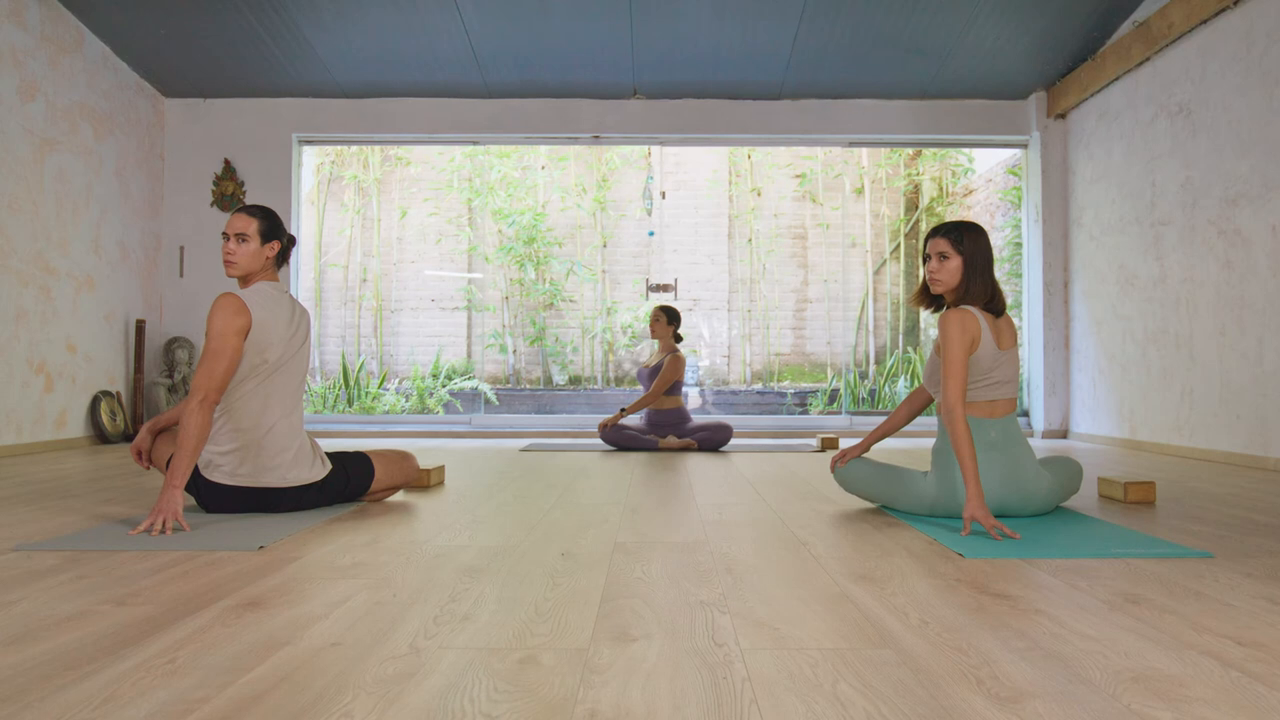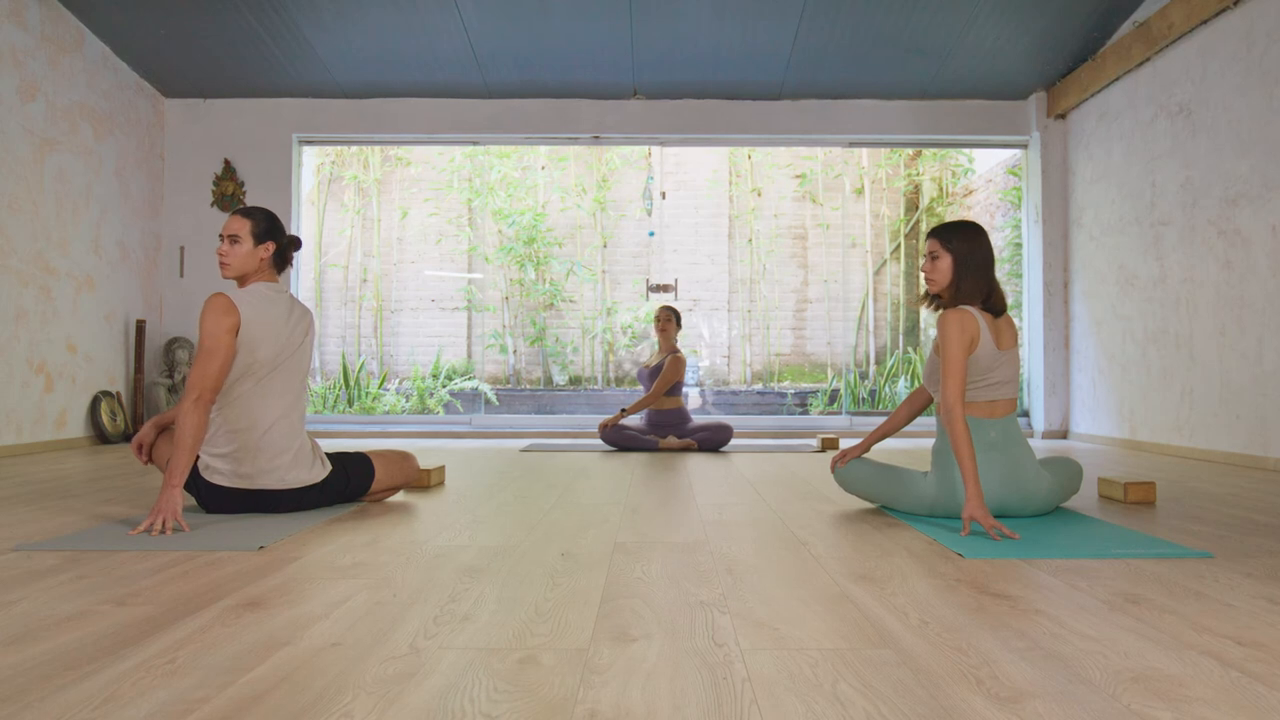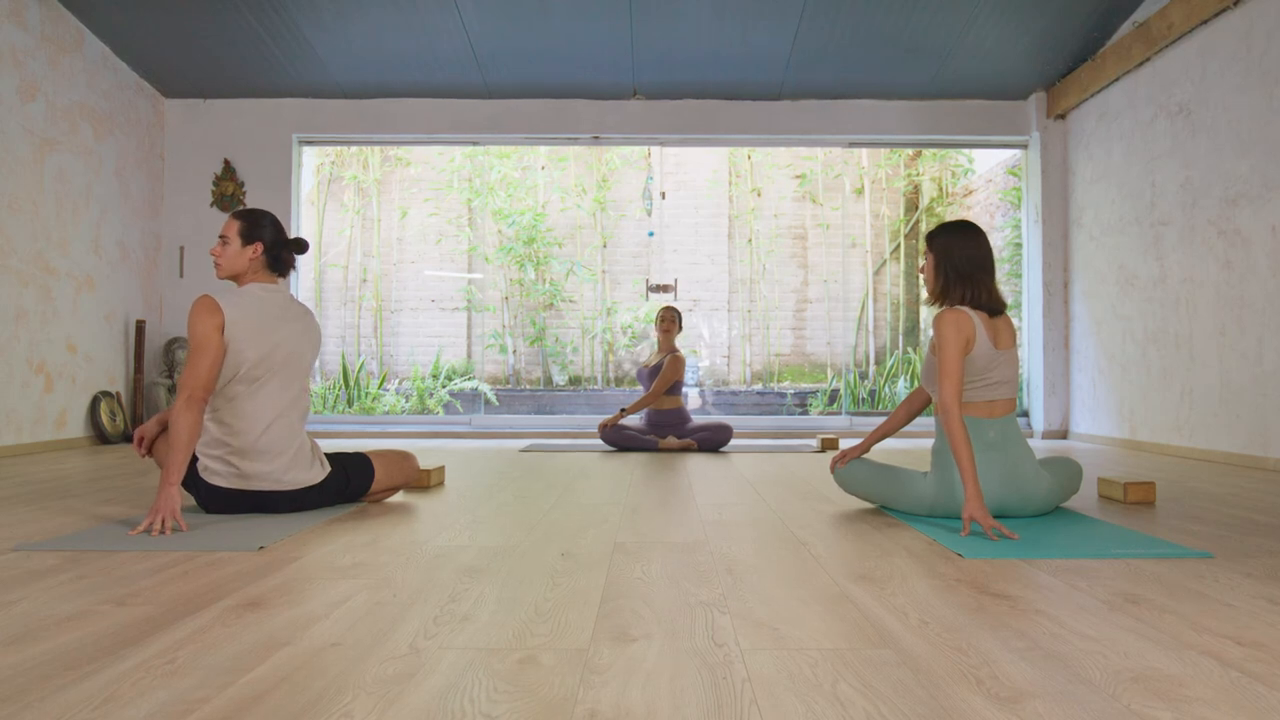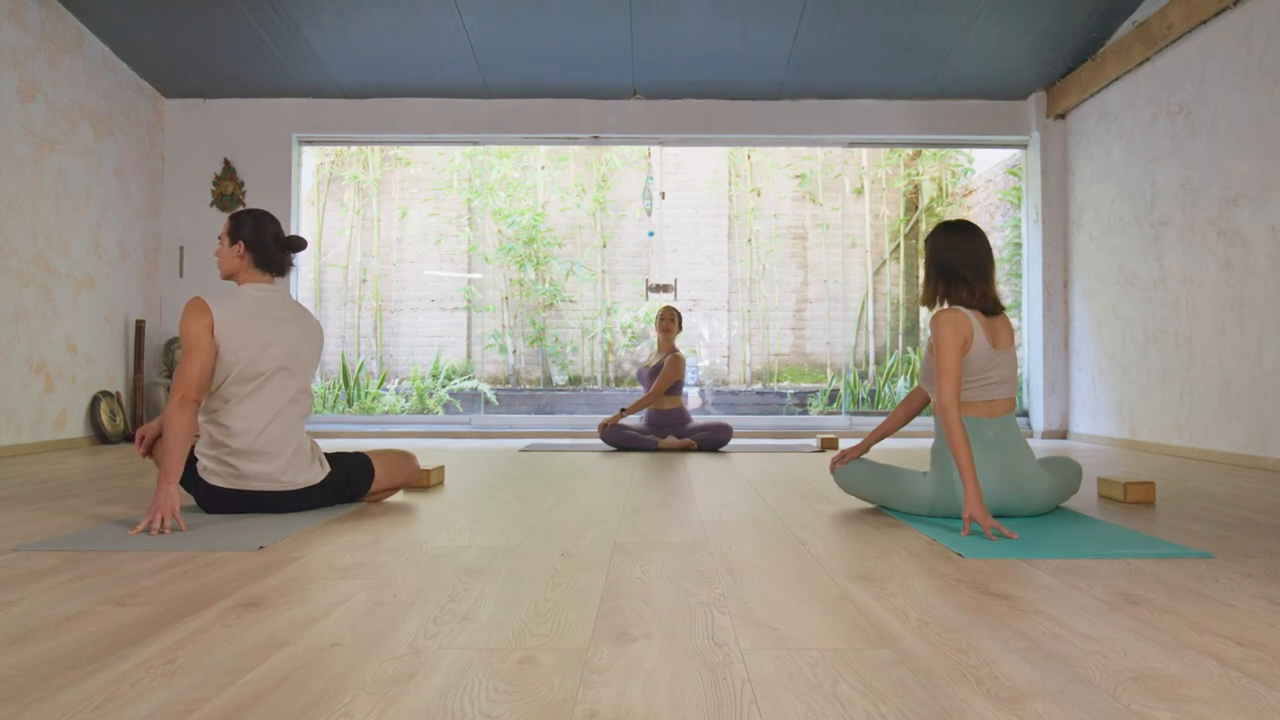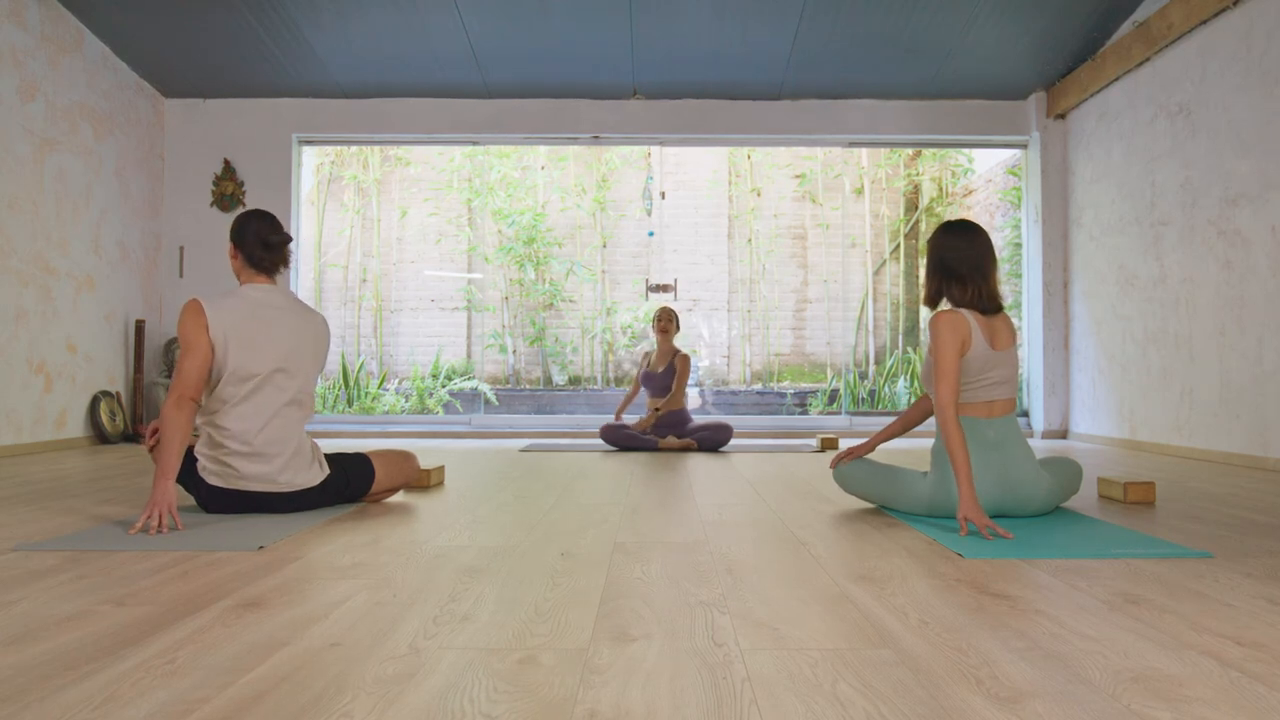
dt=1s
person 1, frame 1
left shoulder: (232, 306)
right shoulder: (299, 314)
left elbow: (204, 401)
left wrist: (173, 490)
right wrist: (154, 424)
left hip: (224, 488)
right hip: (296, 486)
left knee: (158, 440)
right knee: (408, 464)
person 1, frame 2
left shoulder: (223, 306)
right shoulder: (303, 316)
left elbow: (199, 400)
left wrist: (171, 489)
right wrist: (157, 422)
left hip: (223, 489)
right hip: (297, 487)
left knee: (159, 439)
right knee: (408, 464)
person 1, frame 3
left shoulder: (212, 309)
right shoulder: (307, 319)
left elbow: (192, 400)
left wrist: (169, 489)
right wrist: (161, 419)
left hip: (222, 489)
right hip: (297, 488)
left knee: (159, 438)
right knee: (408, 465)
person 1, frame 4
left shoulder: (204, 311)
right shoulder: (309, 323)
left elbow: (186, 400)
left wrist: (166, 488)
right wrist: (165, 421)
left hip: (221, 490)
right hip: (297, 489)
left knee: (158, 440)
right knee: (409, 464)
person 1, frame 5
left shoulder: (202, 313)
right shoulder: (316, 323)
left elbow: (183, 400)
left wrist: (163, 485)
right wrist: (175, 423)
left hip: (220, 490)
right hip: (296, 489)
left knee: (161, 442)
right knee: (408, 464)
person 2, frame 1
left shoulder: (955, 320)
right shoulder: (1003, 321)
left elbow: (954, 410)
right elbow: (929, 391)
left wrist: (973, 495)
right wrist: (867, 441)
left hip: (962, 478)
right hip: (1020, 480)
left knee: (846, 470)
right knee: (1070, 468)
person 2, frame 2
left shoulder: (954, 320)
right shoulder: (1004, 322)
left elbow: (952, 410)
right elbow: (929, 391)
left wrist: (972, 495)
right wrist: (867, 442)
left hip: (962, 479)
right hip: (1020, 484)
left knee: (847, 471)
right knee: (1070, 468)
person 2, frame 3
left shoulder: (951, 320)
right shoulder: (1003, 322)
left elbow: (950, 410)
right elbow: (929, 392)
left wrist: (972, 495)
right wrist: (867, 443)
left hip: (961, 481)
right hip: (1020, 484)
left knee: (846, 472)
right knee: (1070, 468)
person 2, frame 4
left shoulder: (948, 320)
right shoulder: (1002, 322)
left elbow: (948, 409)
right elbow: (927, 391)
left wrist: (972, 494)
right wrist: (867, 442)
left hip: (961, 481)
right hip: (1022, 485)
left knee: (845, 470)
right knee: (1069, 468)
person 2, frame 5
left shoulder: (947, 322)
right shoulder: (1005, 323)
left elbow: (947, 412)
left wrist: (966, 496)
right wrist: (874, 442)
left hip: (963, 479)
right hip: (1021, 484)
left knee: (845, 470)
right knee: (1069, 469)
person 3, frame 1
left shoulder: (675, 358)
right shoulder: (656, 354)
left elbow: (654, 395)
left wrist: (620, 414)
left hip: (678, 424)
right hip: (651, 424)
right knee: (607, 432)
right ankle: (667, 443)
person 3, frame 2
left shoulder: (676, 359)
right shoulder: (656, 355)
left elbow: (654, 395)
left wrist: (621, 414)
left hip: (678, 424)
right hip: (652, 425)
right knee: (607, 432)
right ankle: (667, 443)
person 3, frame 3
left shoulder: (675, 358)
right shoulder: (654, 355)
left elbow: (654, 394)
left wrist: (620, 414)
left hip: (677, 424)
right hip: (651, 424)
right knee: (607, 432)
right ankle: (666, 443)
person 3, frame 4
left shoulder: (675, 358)
right shoulder: (654, 355)
left elbow: (654, 394)
left wrist: (620, 414)
left hip: (678, 424)
right hip: (651, 425)
right knee: (607, 432)
right ankle: (666, 443)
person 3, frame 5
left shoulder: (682, 358)
right shoulder: (646, 357)
left elbow: (677, 393)
right elbow: (634, 389)
left wrist: (654, 414)
right wrist: (619, 411)
left hip: (680, 425)
right hip: (651, 426)
left knee: (725, 431)
right knee: (607, 431)
right ankle: (666, 444)
